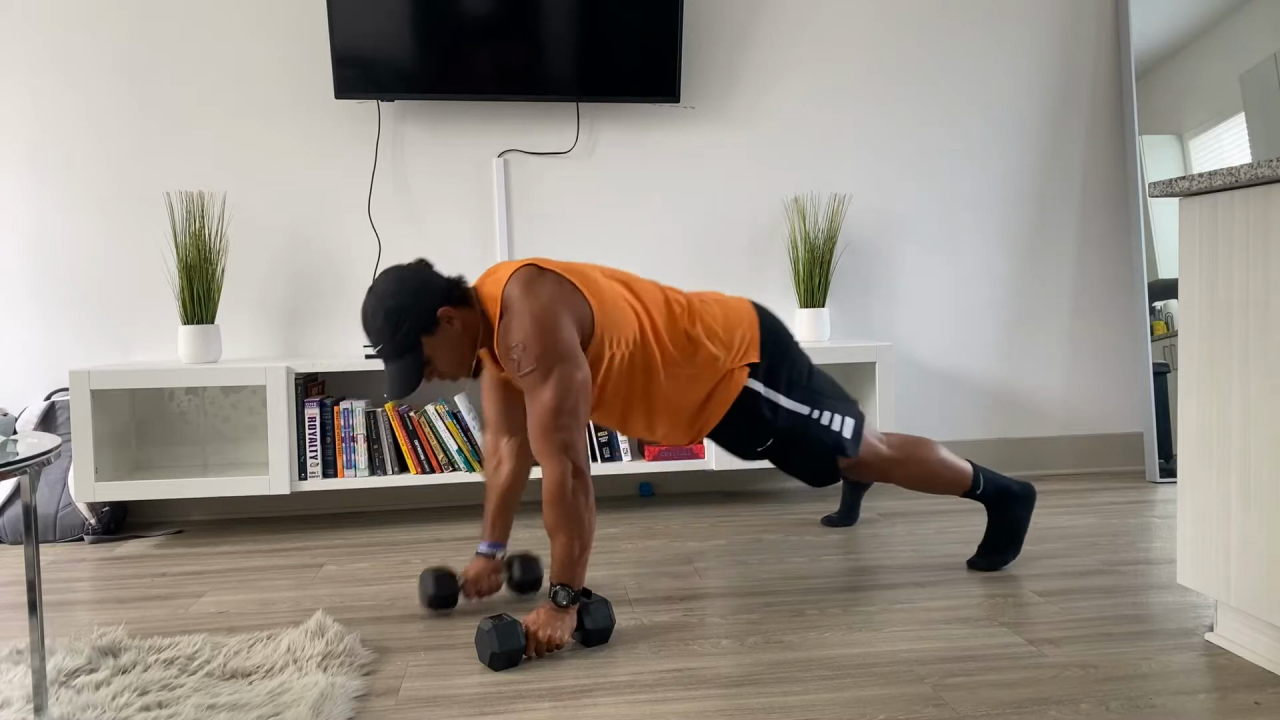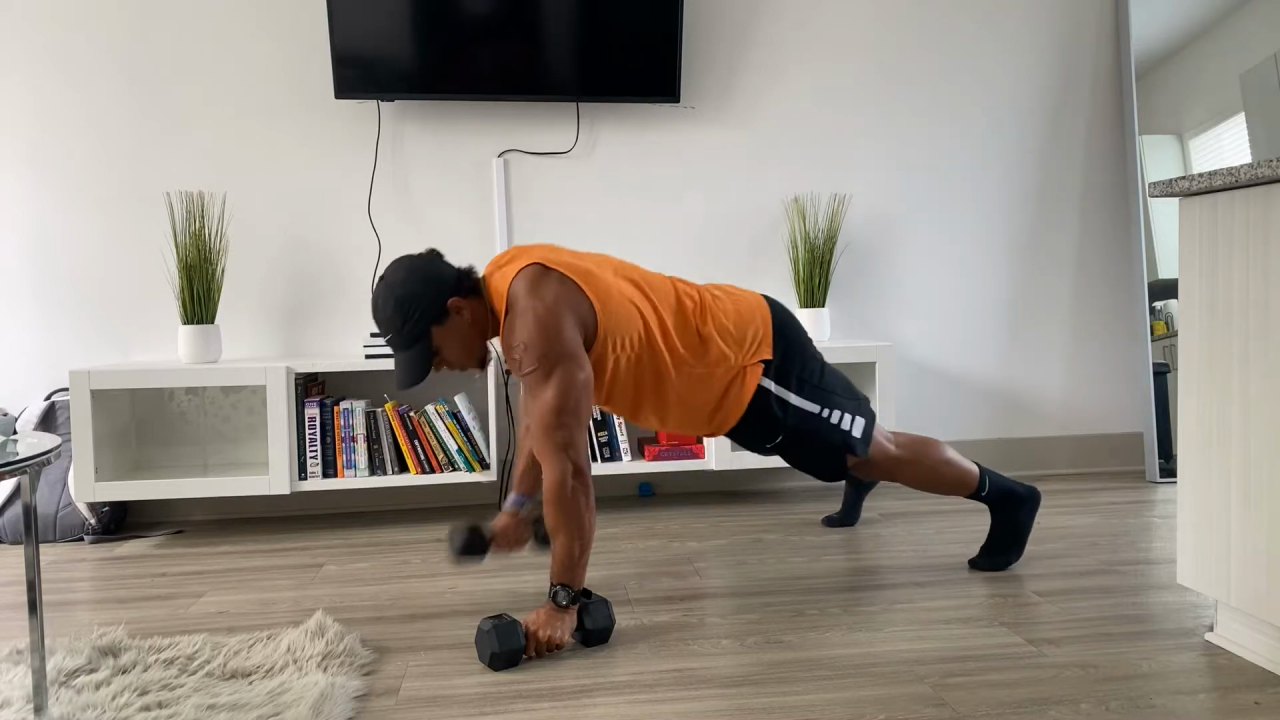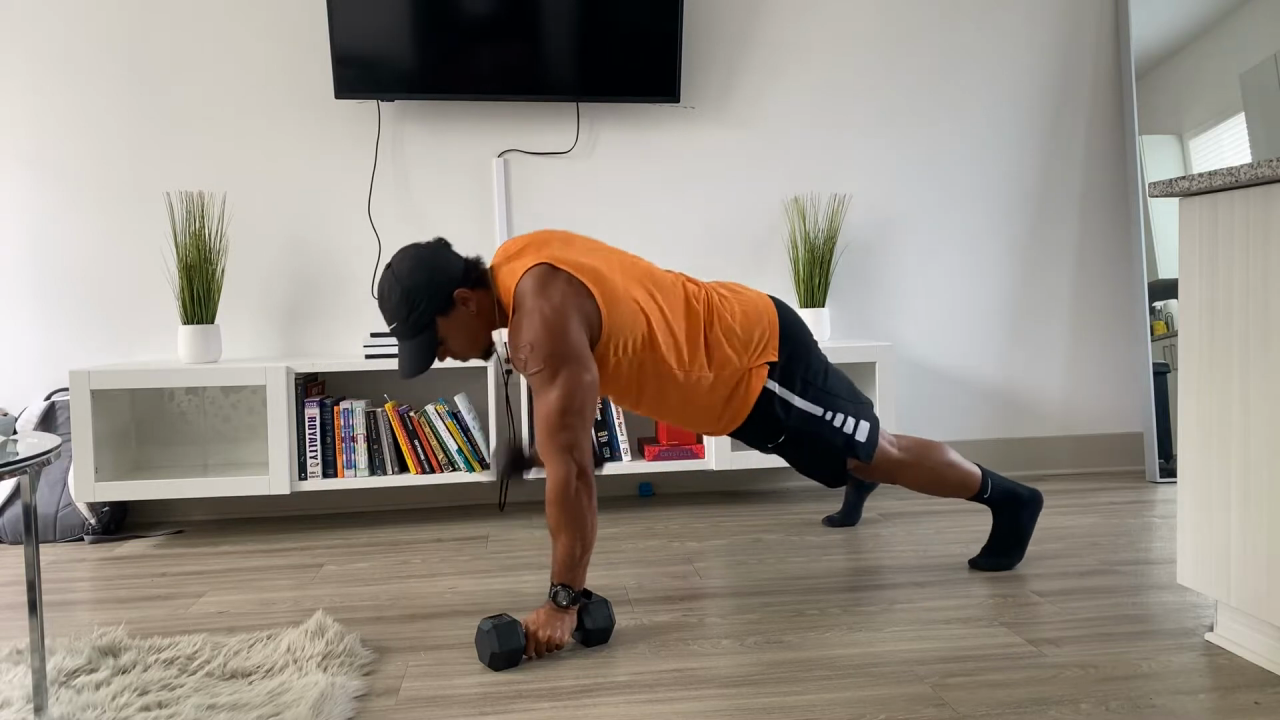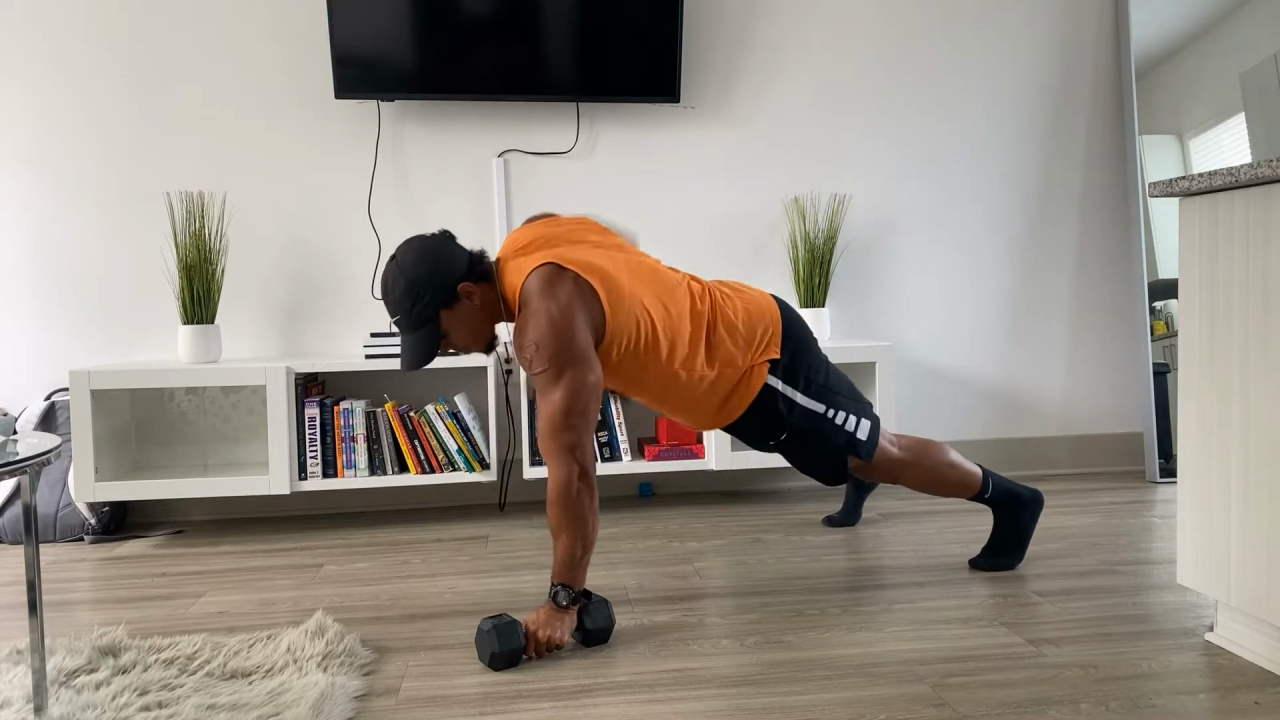
dt=0.1s
person 1, frame 1
left shoulder: (531, 320)
right shoulder: (489, 319)
left elbow: (566, 466)
right elbow: (507, 437)
left wrist: (562, 601)
right wrist: (492, 550)
left hip: (740, 367)
right hip: (706, 376)
left knee: (865, 451)
left ankle: (1001, 494)
right ankle: (855, 480)
person 1, frame 2
left shoulder: (534, 317)
right shoulder: (506, 280)
left elbow: (568, 469)
right elbow: (538, 400)
left wrist: (563, 602)
right wrist: (517, 504)
left hip: (752, 363)
right hip: (727, 343)
left knee: (875, 451)
left ankle: (1008, 497)
right ankle: (859, 482)
person 1, frame 3
left shoulder: (541, 317)
right shoulder: (515, 261)
left elbow: (571, 469)
left wrist: (563, 602)
right wrist: (557, 425)
left hip: (758, 363)
right hip: (735, 340)
left knee: (877, 454)
left ankle: (1009, 498)
right ankle: (862, 479)
person 1, frame 4
left shoulder: (546, 316)
right shoulder: (529, 236)
left elbow: (571, 470)
right elbow: (611, 243)
left wrist: (562, 603)
left hip: (759, 363)
right hip: (736, 332)
left knee: (876, 455)
left ankle: (1010, 501)
right ankle: (862, 485)
